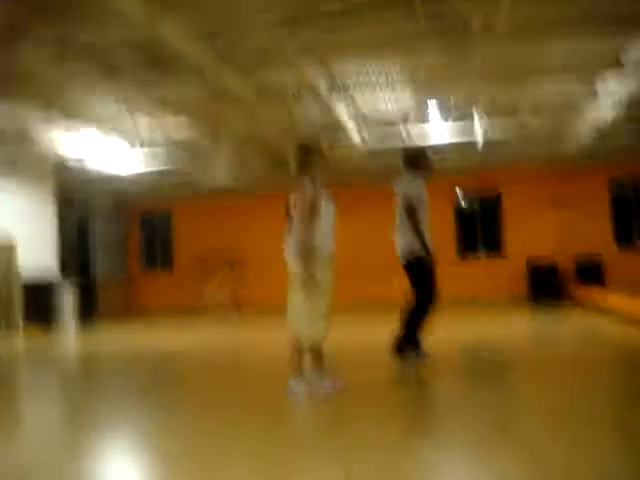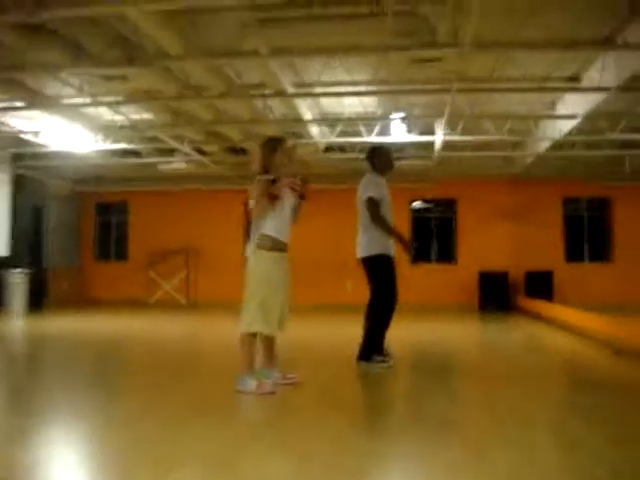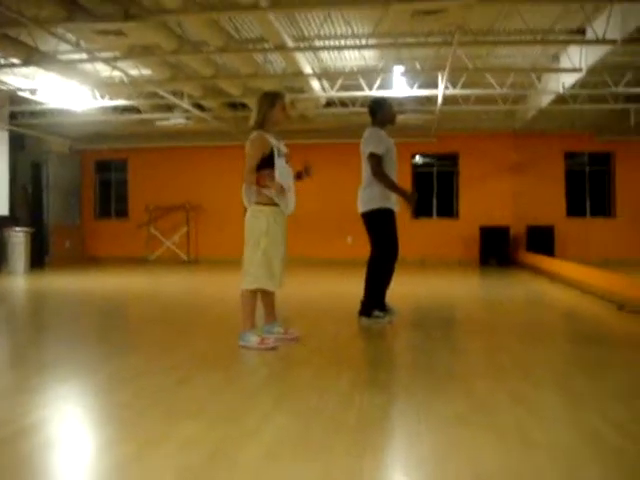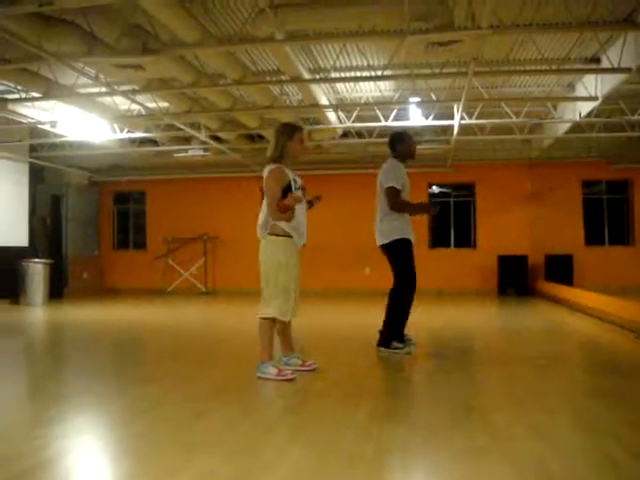
dt=0.7s
person 1, frame 1
left shoulder: (317, 191)
right shoulder: (307, 193)
right elbow: (303, 232)
right wrist: (305, 269)
left hip: (321, 264)
right hip: (309, 264)
left knee: (316, 321)
right knee: (305, 322)
left ankle: (319, 375)
right ankle: (298, 381)
person 1, frame 2
left shoulder: (283, 183)
right shoulder: (263, 182)
left elbow: (291, 219)
right elbow: (257, 212)
left wrist: (298, 196)
right wrist: (278, 189)
left hip: (280, 258)
right hip: (265, 257)
left knee: (272, 315)
right knee: (255, 314)
left ankle: (270, 369)
right ankle: (247, 376)
person 1, frame 3
left shoulder: (274, 142)
right shoulder: (259, 139)
right elbow: (247, 176)
left wrist: (299, 175)
right wrist: (270, 184)
left hip: (276, 214)
right hip: (263, 213)
left knee: (271, 271)
right knee: (256, 270)
left ankle: (271, 324)
right ankle: (247, 331)
person 1, frame 4
left shoulder: (287, 173)
right shoulder: (275, 172)
right elbow: (273, 212)
left wrist: (308, 203)
right wrist: (288, 202)
left hip: (289, 244)
right hip: (277, 243)
left knee: (286, 302)
right knee: (273, 301)
left ankle: (288, 355)
right ankle: (265, 363)
person 2, frame 1
left shoulder: (414, 183)
right shoulder: (410, 183)
right elbow: (411, 217)
right wrist: (425, 247)
left hip: (417, 249)
right hip: (414, 249)
left knee: (424, 295)
right knee: (425, 295)
left ankle: (408, 344)
right ankle: (406, 344)
person 2, frame 2
left shoulder: (377, 182)
right shoulder: (372, 181)
right elbow: (375, 216)
left wrist: (396, 239)
right wrist: (400, 238)
left hip: (381, 249)
right hip: (375, 250)
left knee: (386, 298)
right knee: (382, 299)
left ankle: (375, 348)
right ankle: (368, 352)
person 2, frame 3
left shoulder: (381, 136)
right shoulder: (374, 135)
right elbow: (377, 172)
left wrist: (401, 193)
right wrist: (403, 193)
left hip: (382, 204)
right hip: (376, 204)
left knee: (388, 253)
right knee: (382, 254)
left ankle: (377, 303)
right ankle: (369, 308)
person 2, frame 4
left shoulder: (396, 169)
right shoulder: (392, 168)
right elbow: (393, 204)
left wrist: (419, 208)
right wrist: (422, 208)
left hip: (398, 234)
right hip: (394, 235)
left knee: (406, 283)
right knee: (404, 284)
left ankle: (395, 334)
right ankle: (388, 339)
